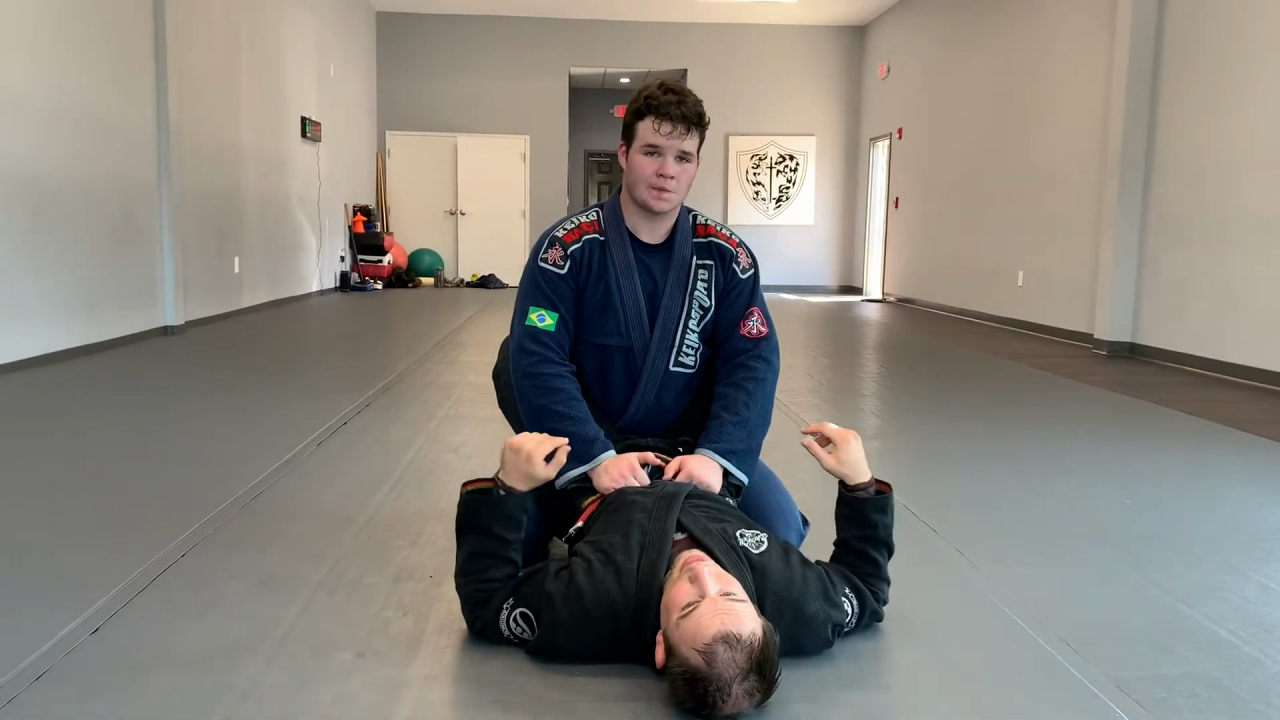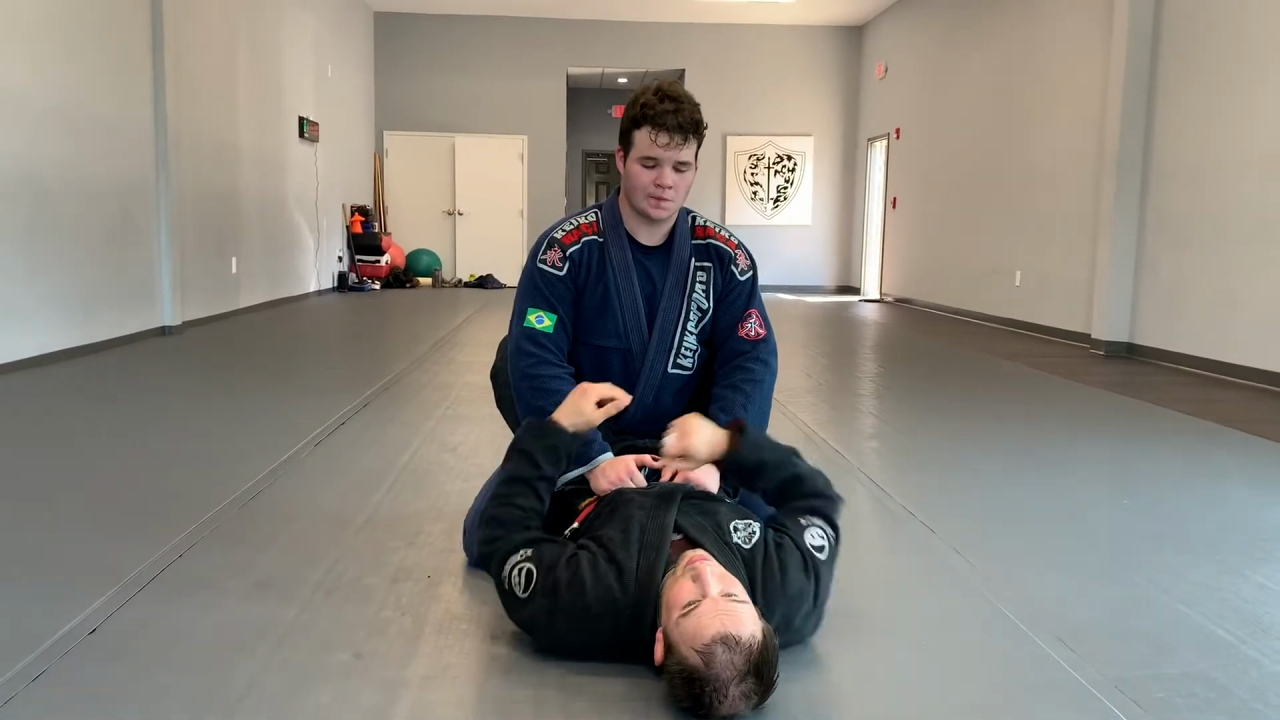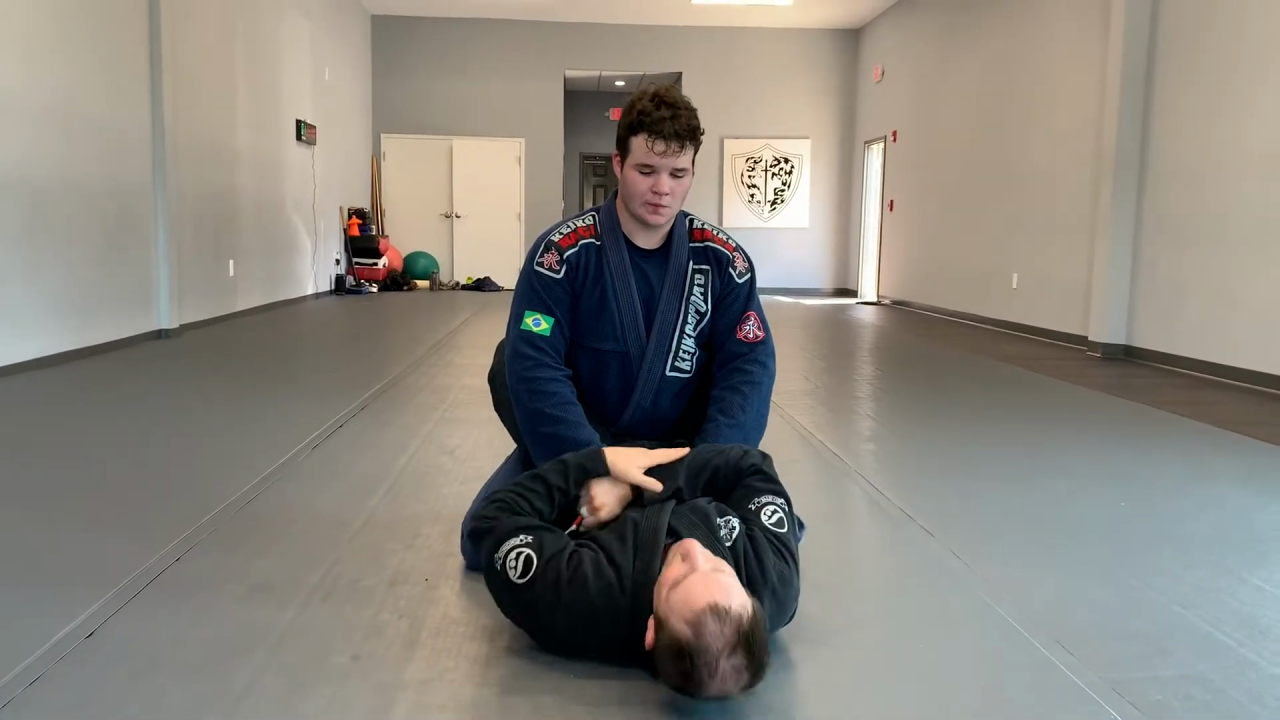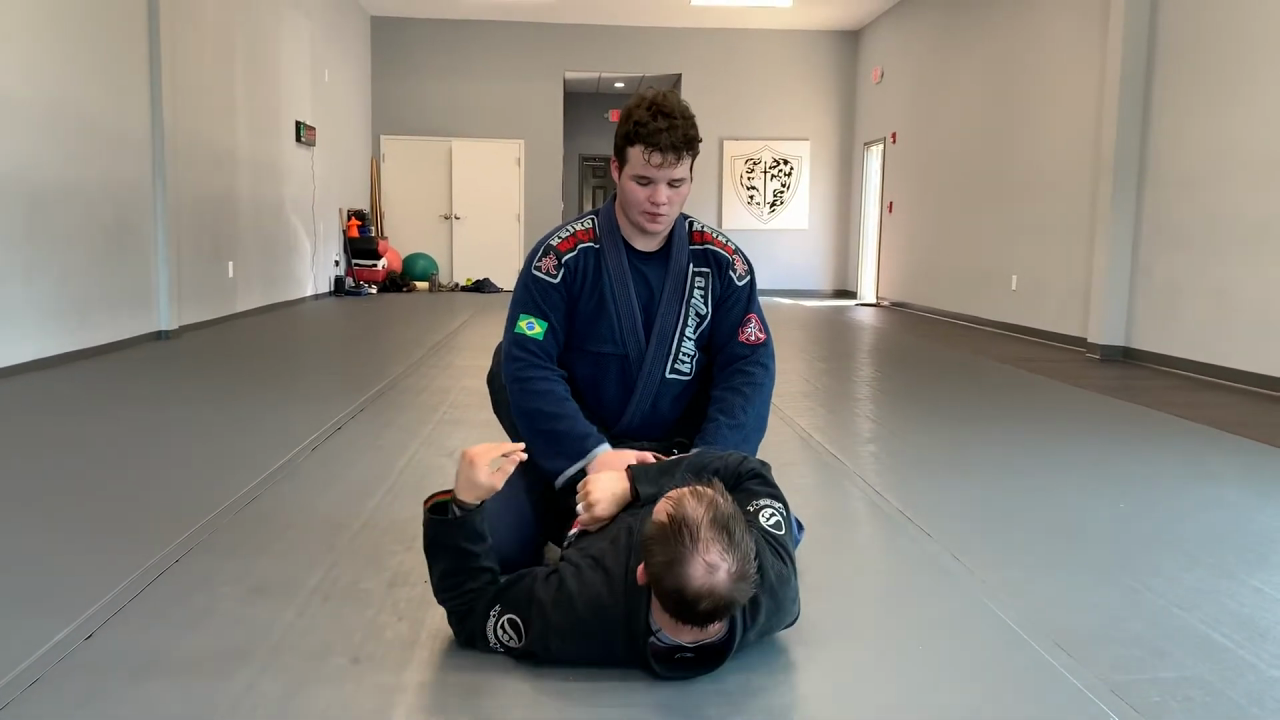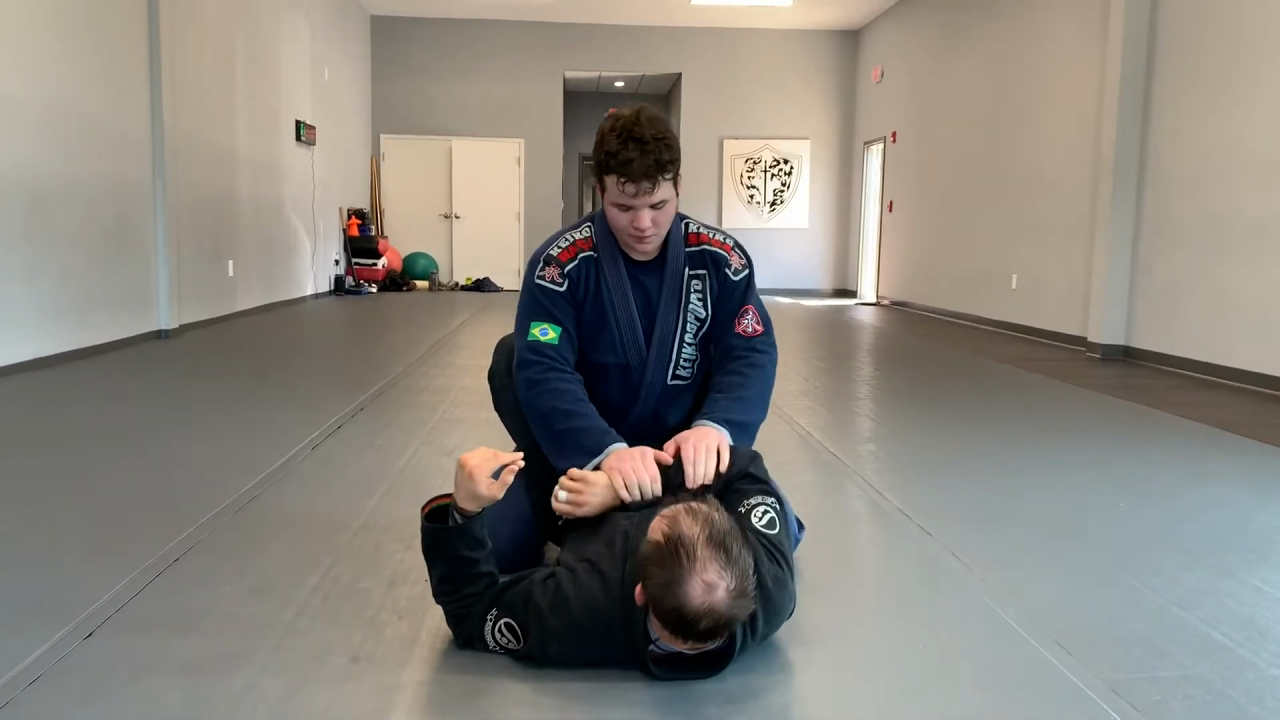
dt=0.5s
person 1, frame 1
left shoulder: (725, 254)
right shoulder: (569, 246)
left elbow: (753, 361)
right elbow: (536, 360)
left wrist: (716, 455)
right wrist: (595, 457)
left hip: (688, 446)
right hip: (584, 445)
left knee: (780, 532)
person 1, frame 2
left shoulder: (723, 255)
right shoulder: (567, 248)
left elbow: (751, 362)
right elbow: (534, 362)
right wrist: (593, 459)
right hip: (582, 444)
person 1, frame 3
left shoulder: (721, 258)
right shoulder: (563, 252)
left elbow: (748, 365)
right elbow: (533, 366)
left hip: (682, 446)
right hip: (576, 446)
person 1, frame 4
left shoulder: (721, 261)
right shoulder: (564, 255)
left elbow: (749, 365)
right elbow: (526, 363)
right wrist: (592, 454)
left hip: (682, 452)
right hip: (579, 457)
right knee: (498, 545)
person 1, frame 5
left shoulder: (719, 257)
right shoulder: (563, 263)
left elbow: (750, 356)
right elbow: (543, 372)
left wrist: (713, 427)
right wrist: (606, 452)
left hip: (685, 449)
right hip: (586, 450)
right knee: (497, 545)
person 2, frame 1
left shoulder: (588, 613)
right shoulder: (795, 609)
left elbow: (486, 601)
right elbow: (864, 588)
left wrist: (508, 488)
right wrist: (859, 481)
person 2, frame 2
left shoulder: (580, 612)
right shoulder: (786, 599)
left elbow: (507, 529)
right elbow: (814, 501)
left wrist: (558, 427)
right wrist: (727, 444)
person 2, frame 3
left shoulder: (580, 606)
right shoulder: (774, 586)
left elbow: (497, 522)
right elbow: (750, 468)
left wrist: (596, 461)
right wrist: (634, 490)
person 2, frame 4
left shoulder: (580, 615)
right shoulder: (775, 589)
left elbow: (472, 610)
right elbow: (748, 473)
left wrist: (464, 502)
right wrist: (634, 482)
person 2, frame 5
left shoulder: (577, 619)
right shoulder: (772, 590)
left elbow: (470, 612)
right elbow: (742, 469)
left wrist: (463, 509)
left hip: (589, 525)
